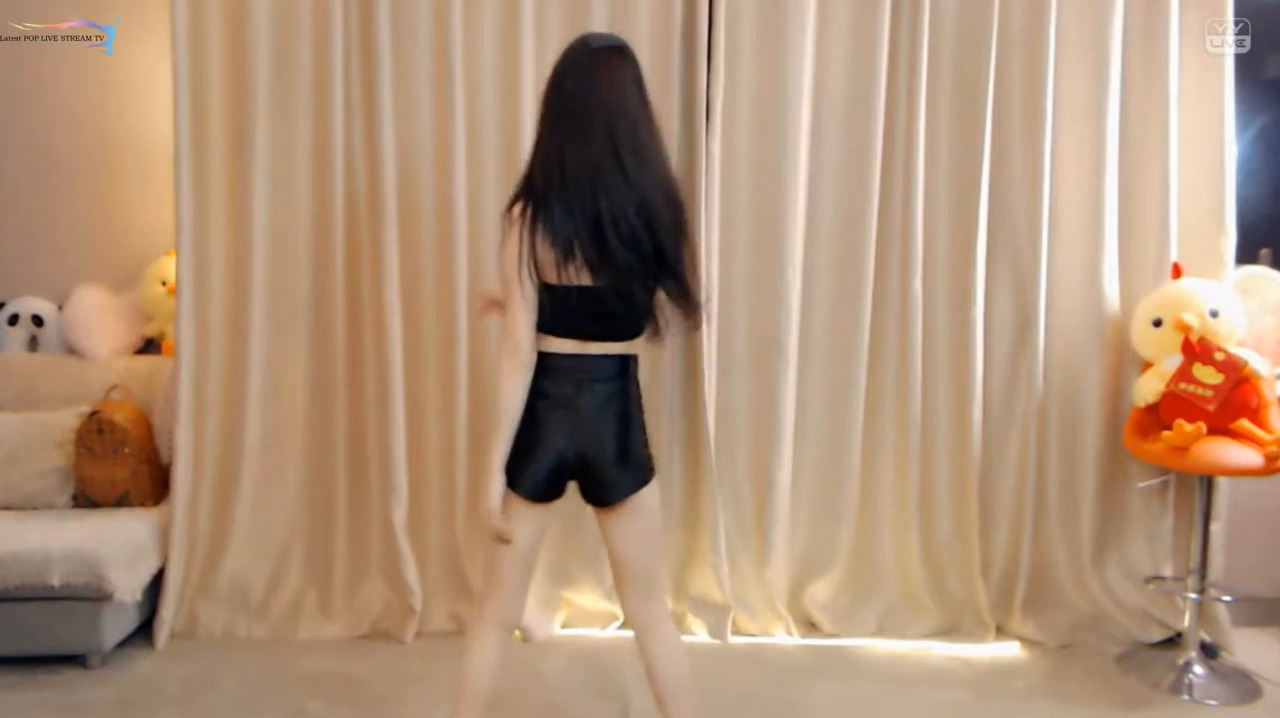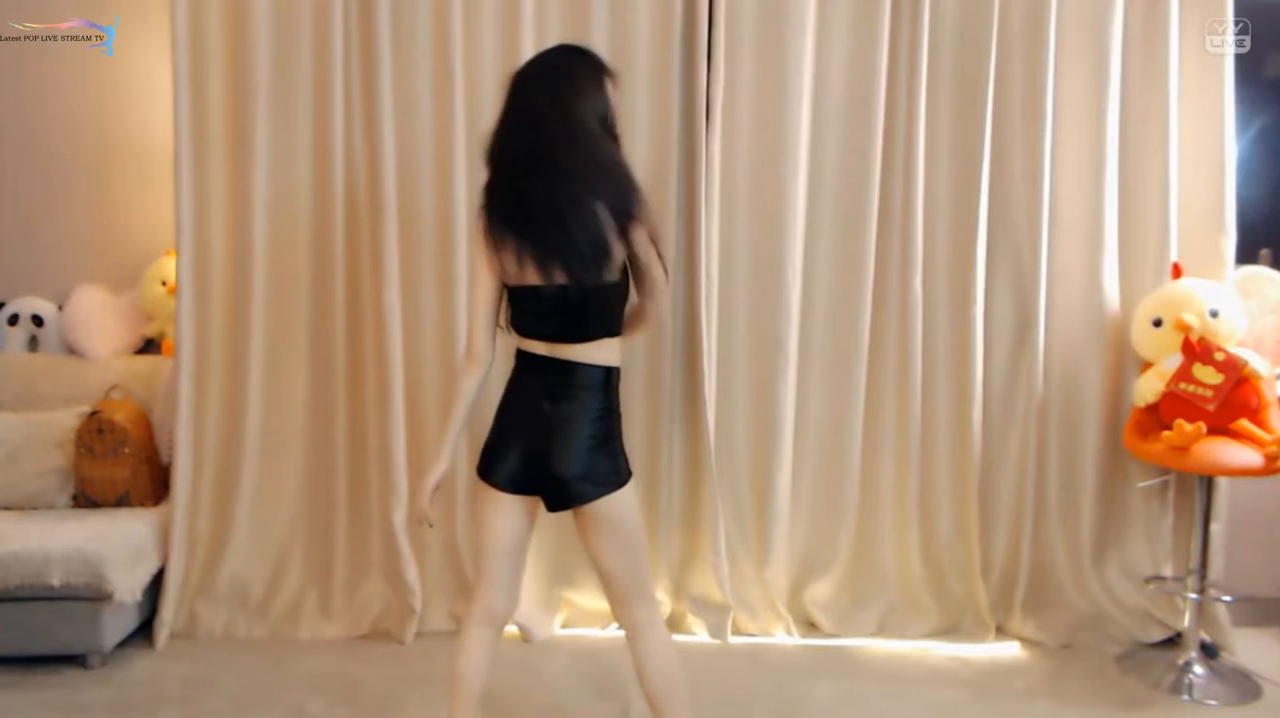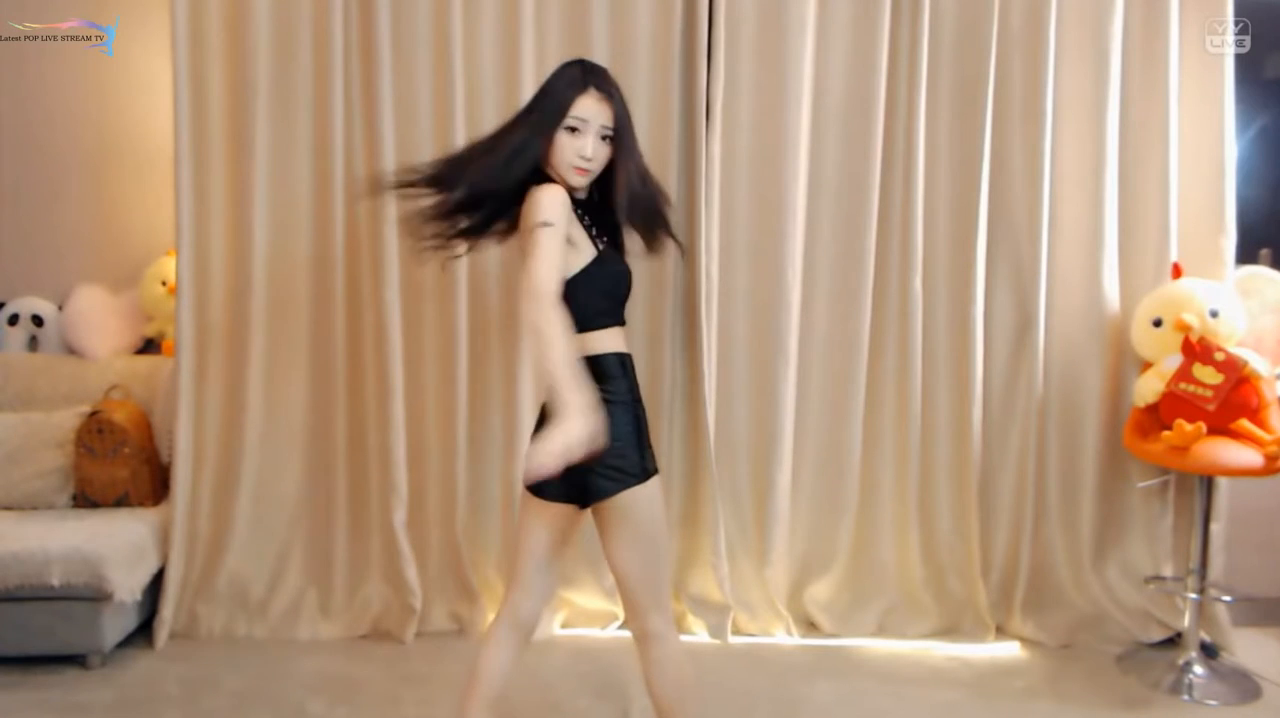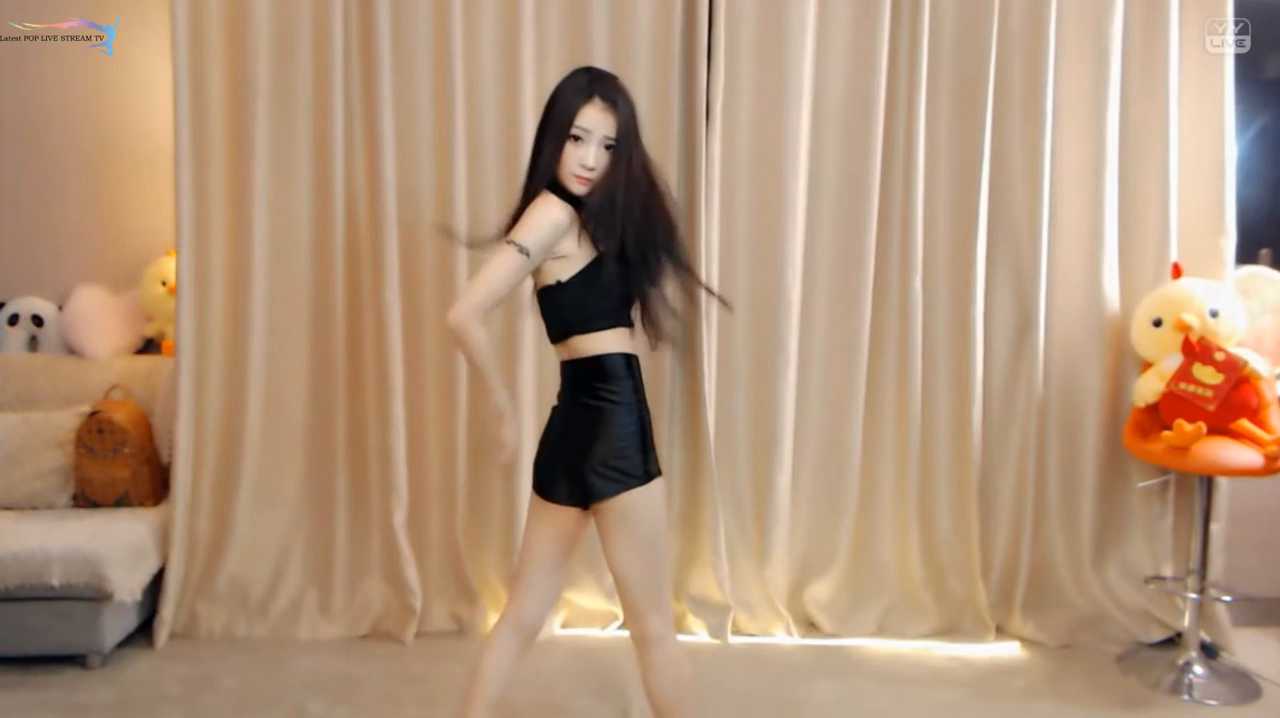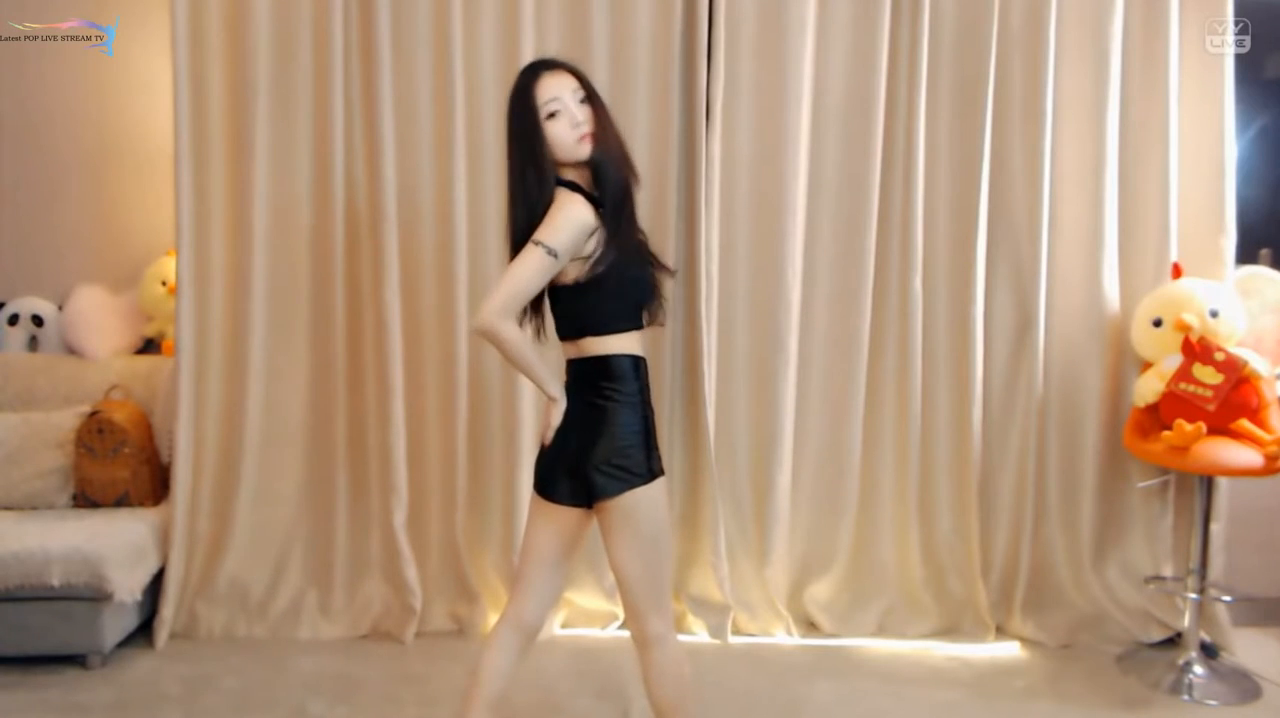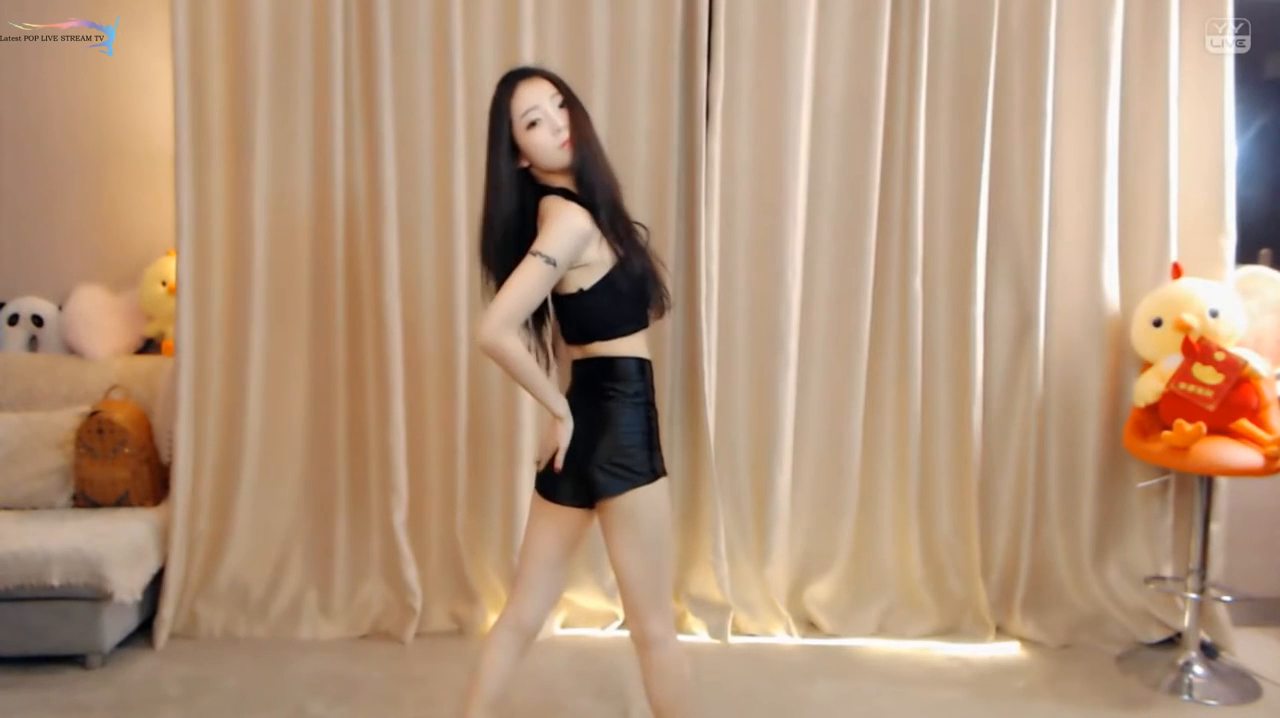
dt=0.3s
person 1, frame 1
left shoulder: (531, 214)
right shoulder: (656, 208)
left elbow: (519, 351)
left wrist: (494, 469)
left hip: (545, 413)
right hip: (616, 416)
left knee: (496, 613)
right knee: (650, 611)
person 1, frame 2
left shoulder: (497, 221)
right shoulder: (614, 209)
left elbow: (478, 335)
right elbow: (648, 310)
left wrist: (446, 451)
right wrist: (628, 316)
left hip: (516, 418)
right hip: (583, 422)
left knee: (489, 609)
right knee: (639, 614)
person 1, frame 3
left shoulder: (566, 210)
right shoulder: (549, 201)
right elbow: (540, 298)
right wrist: (576, 408)
left hip: (590, 415)
right hip: (608, 411)
left knee: (519, 613)
right knee: (654, 622)
person 1, frame 4
left shoulder: (595, 215)
right shoulder: (552, 212)
right elbow: (463, 314)
right wrist: (504, 407)
left hip: (578, 422)
right hip: (609, 422)
left knee: (523, 611)
right knee: (652, 626)
person 1, frame 5
left shoulder: (587, 207)
right shoulder: (575, 210)
right elbow: (492, 317)
right wrist: (555, 391)
left hip: (579, 425)
right hip: (614, 422)
left knee: (523, 612)
right knee: (654, 626)
person 1, frame 6
left shoulder: (570, 211)
right shoulder: (571, 219)
right elbow: (493, 331)
right wrist: (557, 408)
left hip: (586, 422)
right hip: (618, 425)
left knee: (522, 612)
right knee: (653, 626)
